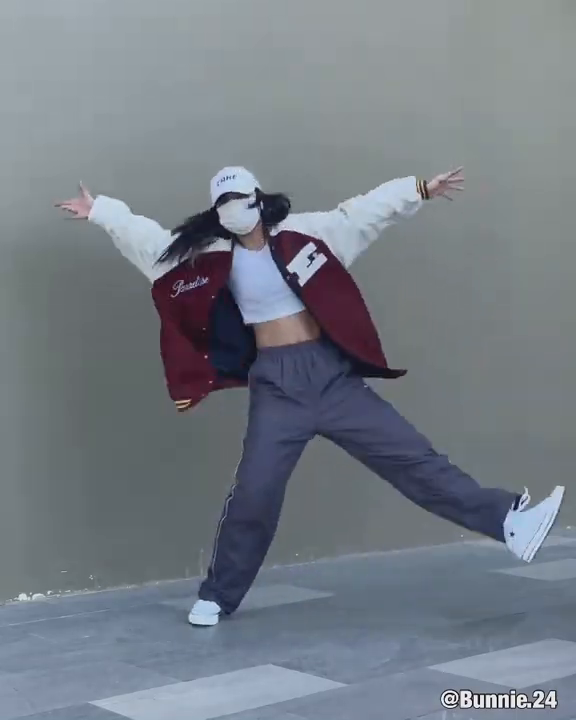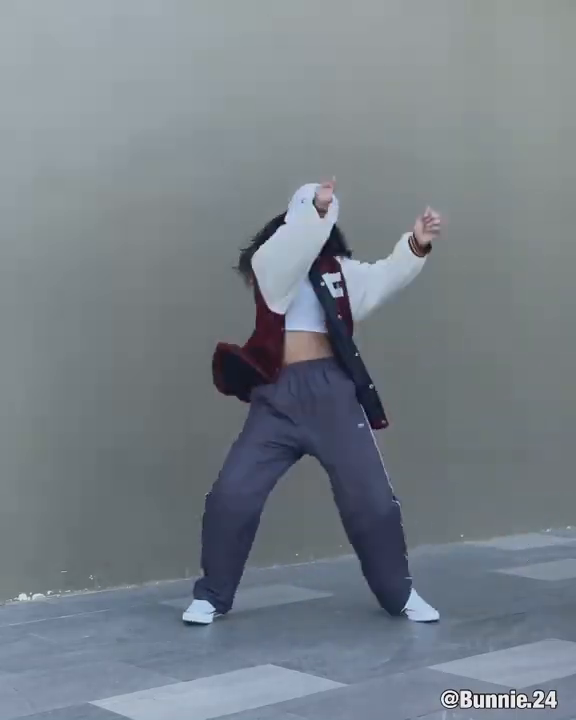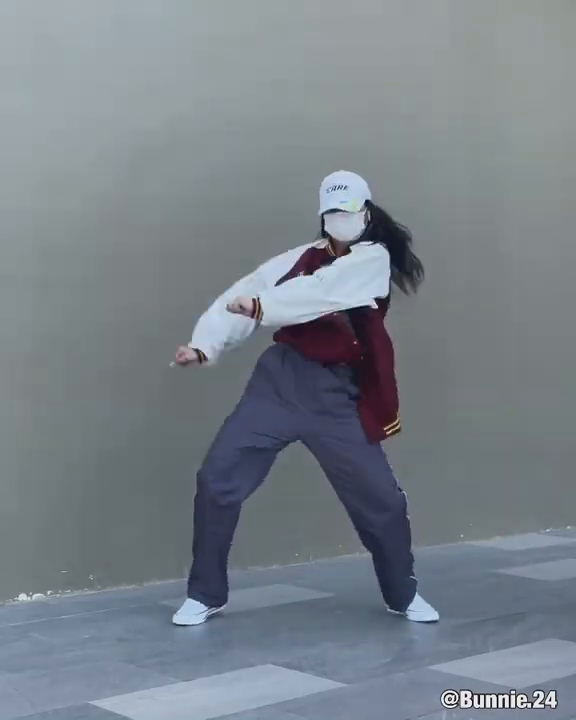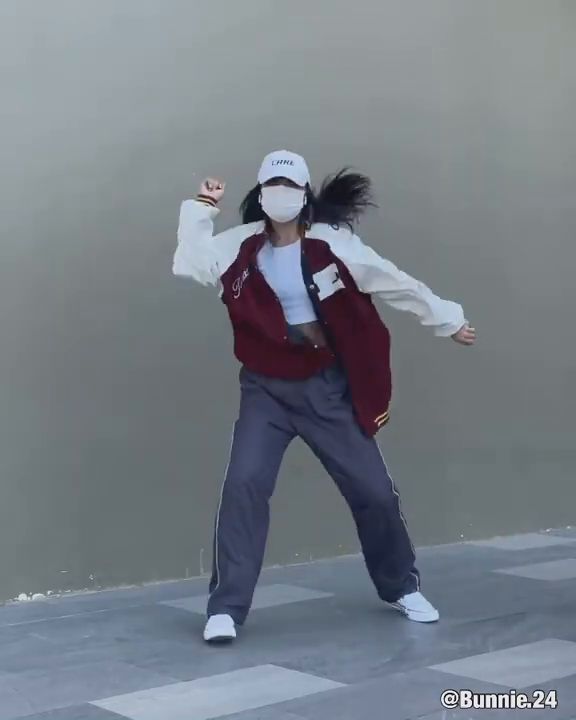
dt=0.3s
person 1, frame 1
left shoulder: (302, 235)
right shoulder: (211, 257)
left elbow: (361, 211)
right elbow: (153, 241)
left wrist: (421, 189)
right wrist: (101, 211)
left hip: (332, 374)
right hip: (278, 385)
left knee: (409, 452)
right knee: (255, 494)
left ankle: (507, 521)
right ankle: (217, 594)
person 1, frame 2
left shoulder: (341, 266)
right shoulder: (268, 260)
left elbow: (378, 281)
right elbow: (286, 252)
left wrist: (416, 244)
right wrist: (314, 215)
left hip: (335, 401)
right hip: (280, 394)
left knee: (375, 507)
right knee: (232, 499)
left ankle: (398, 593)
right ankle: (212, 595)
person 1, frame 3
left shoulder: (375, 259)
right shoulder: (301, 256)
left elbow: (320, 292)
right elbow: (243, 296)
left wrist: (260, 308)
right wrist: (204, 344)
left hip: (334, 392)
right hip: (278, 381)
left knee: (383, 502)
right knee: (216, 480)
left ankle: (403, 596)
right ankle: (205, 595)
person 1, frame 4
left shoulder: (331, 242)
right shoulder: (243, 245)
left elbow: (396, 284)
right elbow: (191, 260)
left wrist: (448, 320)
right wrist: (203, 207)
left hip: (329, 385)
right hip: (268, 386)
left knee: (374, 493)
right knee: (245, 485)
left ankle: (402, 587)
right ankle: (227, 606)
